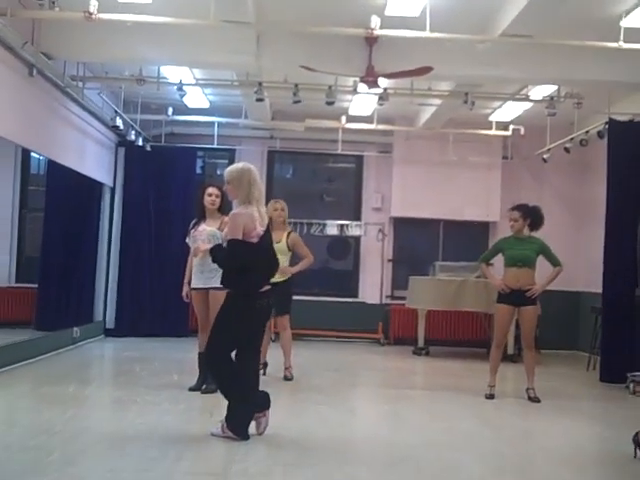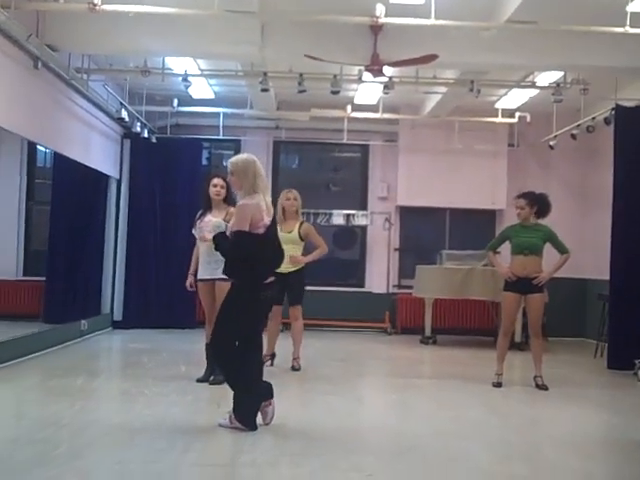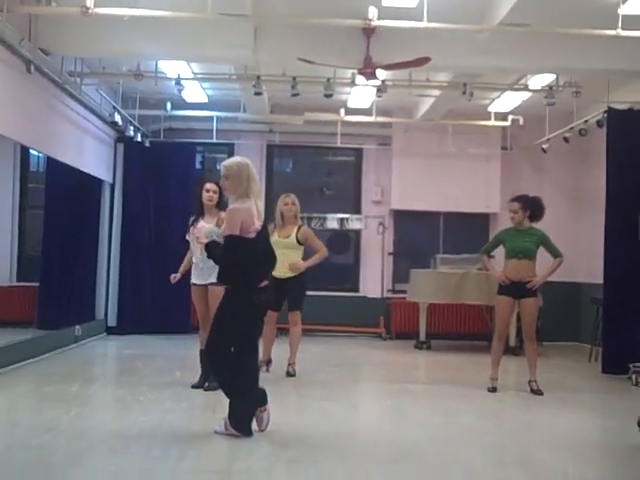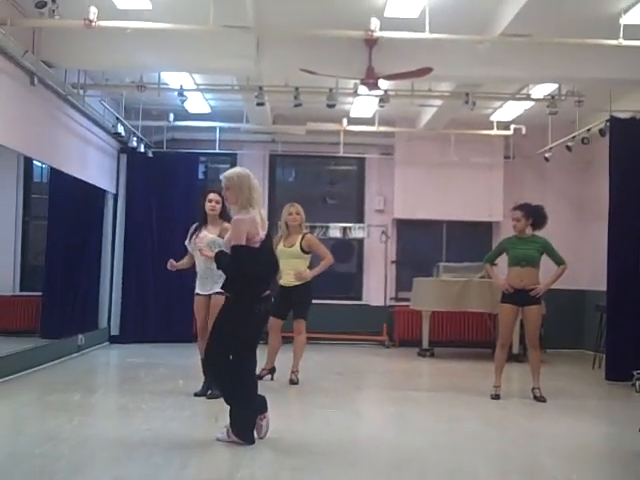
dt=0.3s
person 1, frame 1
left shoulder: (239, 215)
right shoulder: (260, 214)
left elbow: (231, 259)
right elbow: (270, 261)
left wrist: (215, 249)
left hip: (243, 297)
right hip: (261, 296)
left knee: (216, 352)
right knee: (247, 356)
left ankle: (254, 406)
right ankle: (238, 422)
person 1, frame 2
left shoulder: (245, 206)
right shoulder: (265, 205)
left elbow: (235, 250)
left wrist: (219, 235)
left hip: (248, 288)
right hip: (264, 287)
left knee: (222, 343)
right knee: (250, 346)
left ankle: (258, 396)
right ankle: (246, 412)
person 1, frame 3
left shoulder: (236, 210)
right shoulder: (256, 210)
left elbow: (228, 255)
left wrist: (209, 244)
left hip: (241, 293)
right hip: (258, 291)
left knee: (217, 350)
right knee: (244, 352)
left ankle: (254, 403)
right ankle: (241, 418)
person 1, frame 4
left shoulder: (241, 220)
right shoulder: (259, 218)
left elbow: (236, 265)
left wrist: (217, 255)
left hip: (243, 301)
right hip: (259, 300)
left knee: (215, 357)
right knee: (243, 360)
left ankle: (252, 411)
right ankle: (244, 425)
person 2, frame 1
left shoulder: (225, 222)
right shoulder: (195, 224)
right elbow: (191, 255)
right wrist: (186, 282)
left hip: (219, 280)
right hip: (198, 280)
right knee: (202, 327)
left ankle: (214, 376)
right ankle: (202, 375)
person 2, frame 2
left shoulder: (231, 213)
right shoulder: (201, 215)
right elbow: (197, 245)
right wrist: (191, 273)
left hip: (225, 271)
right hip: (205, 271)
right knee: (209, 319)
right ankle: (210, 366)
person 2, frame 3
left shoulder: (223, 218)
right shoulder: (194, 220)
right elbow: (191, 251)
right wrist: (180, 271)
left hip: (218, 275)
right hip: (198, 276)
right knee: (203, 324)
right ankle: (205, 372)
person 2, frame 4
left shoulder: (226, 228)
right shoulder: (195, 229)
right elbow: (190, 258)
right wrist: (177, 265)
left hip: (221, 284)
right hip: (202, 286)
right knee: (201, 332)
right ankle: (208, 379)
person 3, frame 1
left shoulder: (537, 244)
right shoulder: (504, 242)
left elbow: (558, 266)
right elbow: (483, 261)
left wrist: (543, 285)
right wrist: (493, 279)
left hip: (528, 295)
right hip: (506, 293)
left knee: (528, 343)
right knee: (499, 340)
left ankle: (530, 387)
right ankle: (491, 384)
person 3, frame 2
left shoulder: (544, 231)
right shoulder: (511, 230)
left elbow: (565, 253)
right elbow: (490, 249)
left wrist: (550, 273)
right wrist: (500, 267)
left hip: (535, 283)
right hip: (513, 281)
left knee: (536, 330)
right knee: (506, 328)
left ankle: (538, 374)
right ankle: (499, 372)
person 3, frame 3
left shoulder: (538, 235)
right shoulder: (505, 234)
left elbow: (559, 257)
right elbow: (484, 253)
left wrist: (543, 277)
right wrist: (494, 271)
left hip: (528, 287)
right hip: (507, 285)
left knee: (529, 335)
right knee: (500, 333)
left ankle: (533, 379)
right ankle: (493, 376)
person 3, frame 4
left shoulder: (541, 243)
right shoulder: (508, 242)
left elbow: (562, 265)
right elbow: (488, 262)
left wrist: (547, 284)
right wrist: (497, 280)
left hip: (532, 294)
right hip: (510, 293)
left knee: (533, 342)
right knee: (503, 341)
left ankle: (536, 386)
right ankle: (497, 384)
person 4, frame 1
left shoulder: (291, 236)
left elbow: (309, 258)
left wrist: (293, 269)
left hip: (282, 283)
left knee: (283, 323)
left ankle: (287, 366)
right ankle: (262, 361)
person 4, frame 2
left shoulder: (304, 226)
left elbow: (323, 248)
left wrist: (306, 258)
left hip: (295, 273)
right hip: (275, 273)
left knee: (295, 313)
right knee: (273, 313)
left ankle: (296, 356)
right ankle: (269, 352)
person 4, frame 3
left shoulder: (302, 230)
right shoulder: (273, 229)
left elbow: (323, 251)
left wrist: (305, 264)
left hip: (295, 279)
right hip: (276, 278)
left knee: (294, 319)
right knee: (269, 318)
left ankle: (291, 362)
right ankle: (266, 358)
person 4, frame 4
left shoulder: (307, 238)
right shoulder: (279, 238)
left elbow: (328, 258)
left wrist: (311, 273)
left hip: (301, 287)
right hip: (283, 287)
left knee: (299, 327)
right knee: (273, 326)
left ankle: (295, 370)
right ankle: (269, 366)
